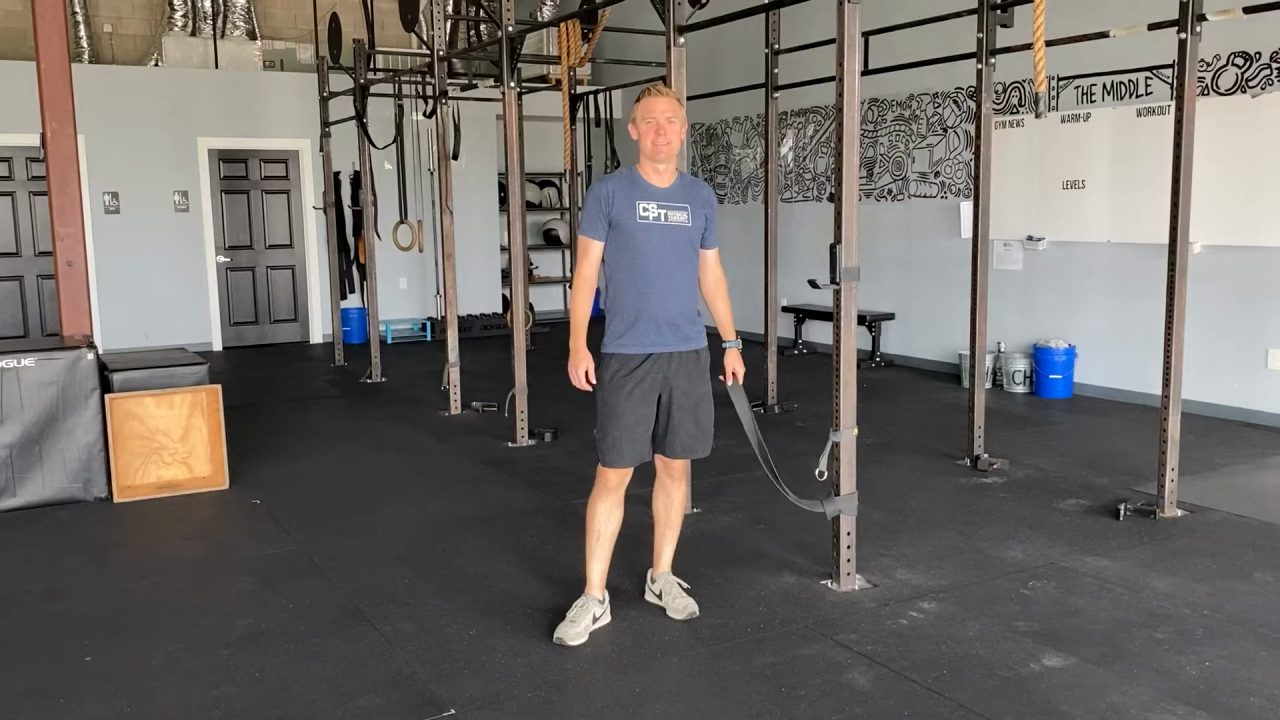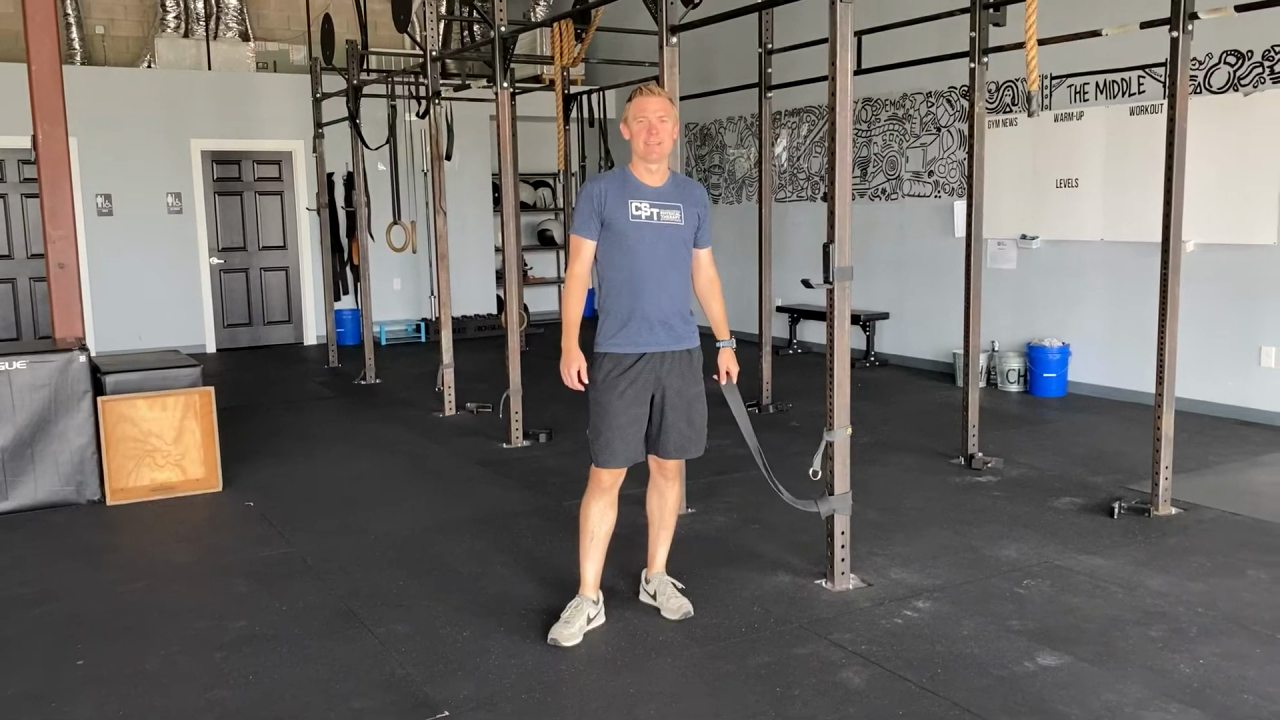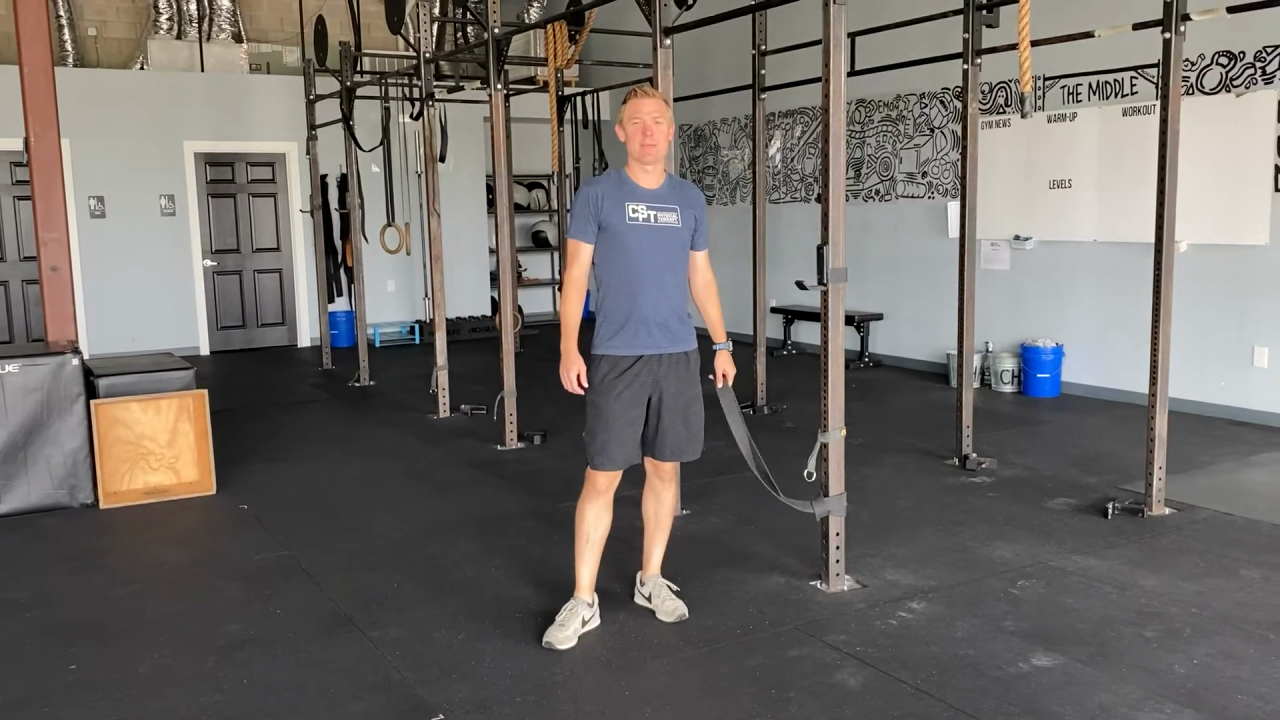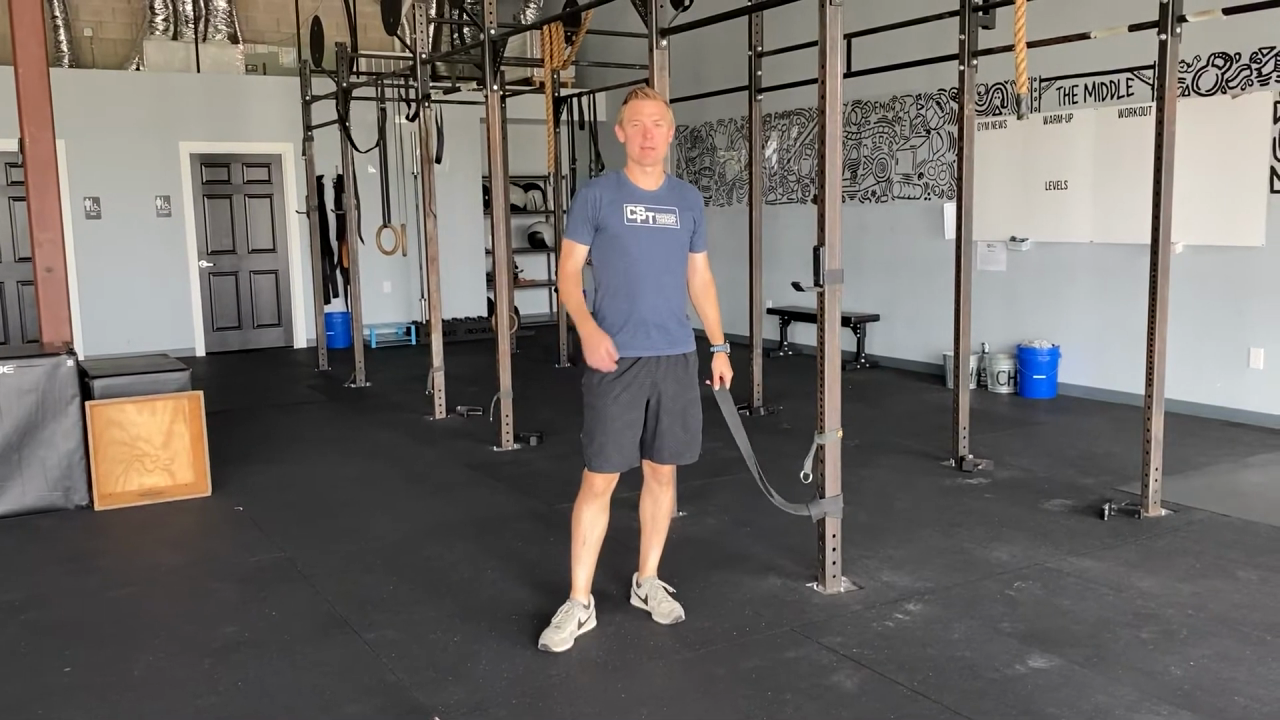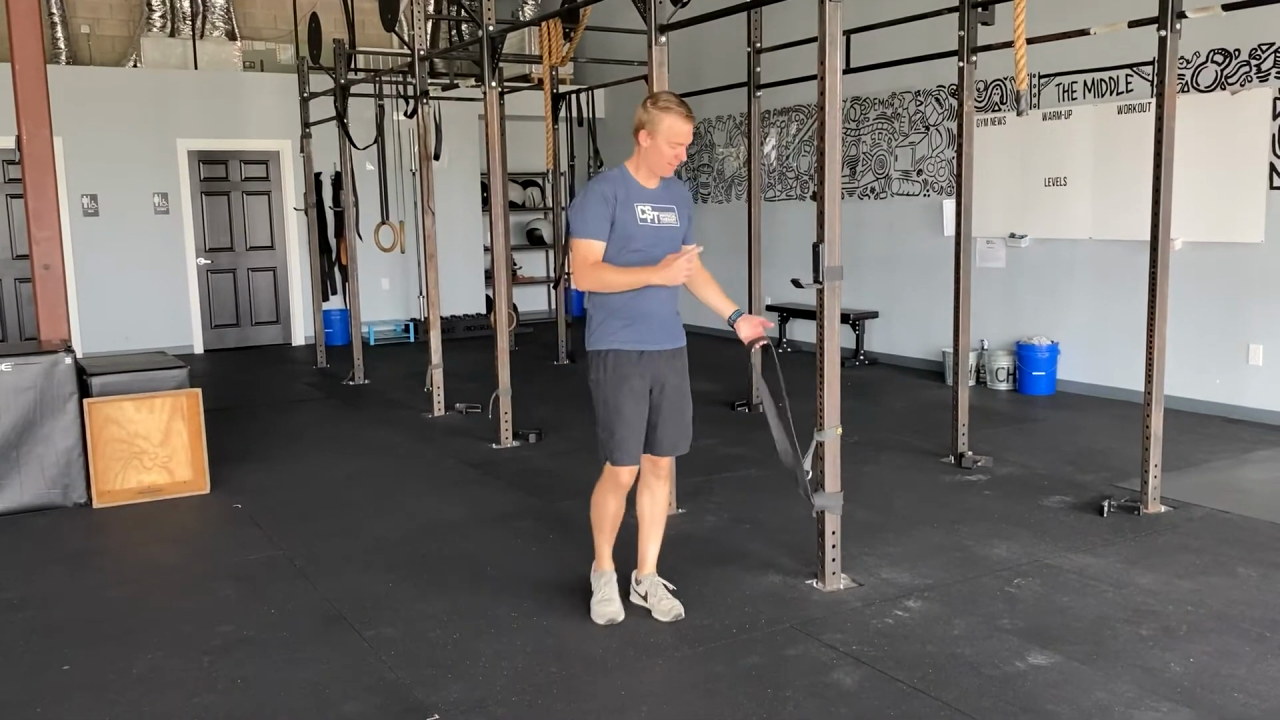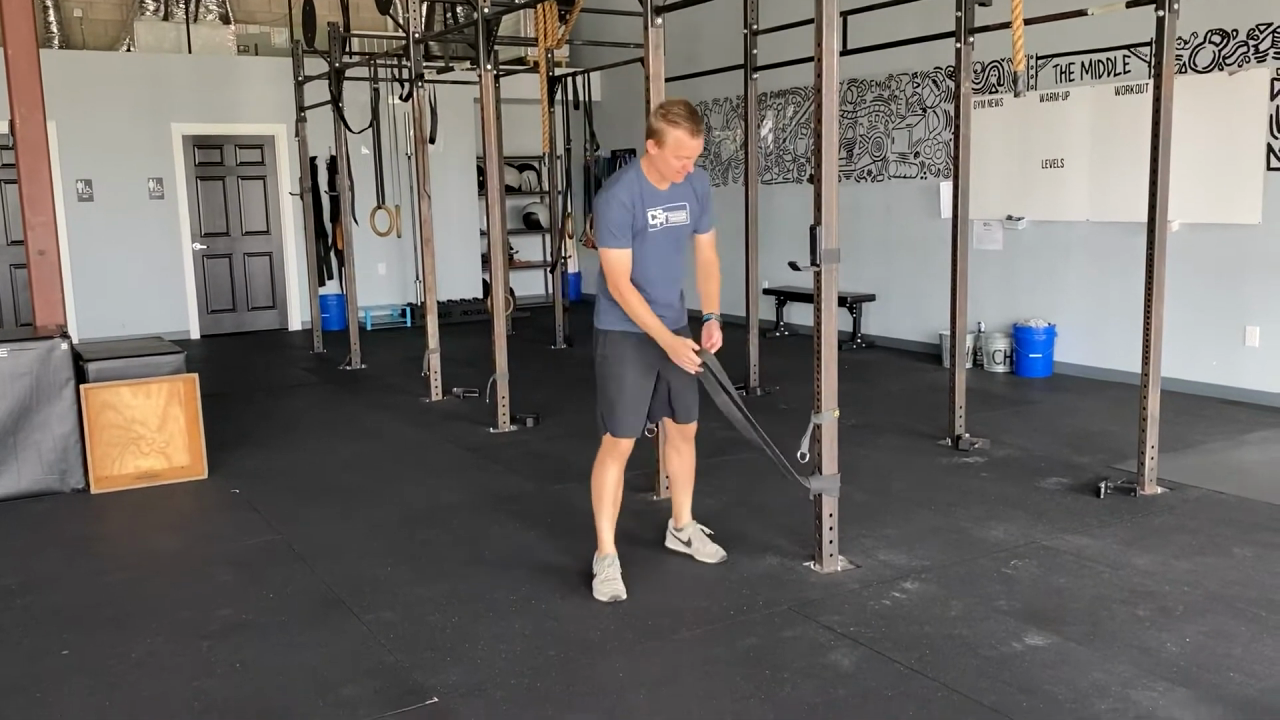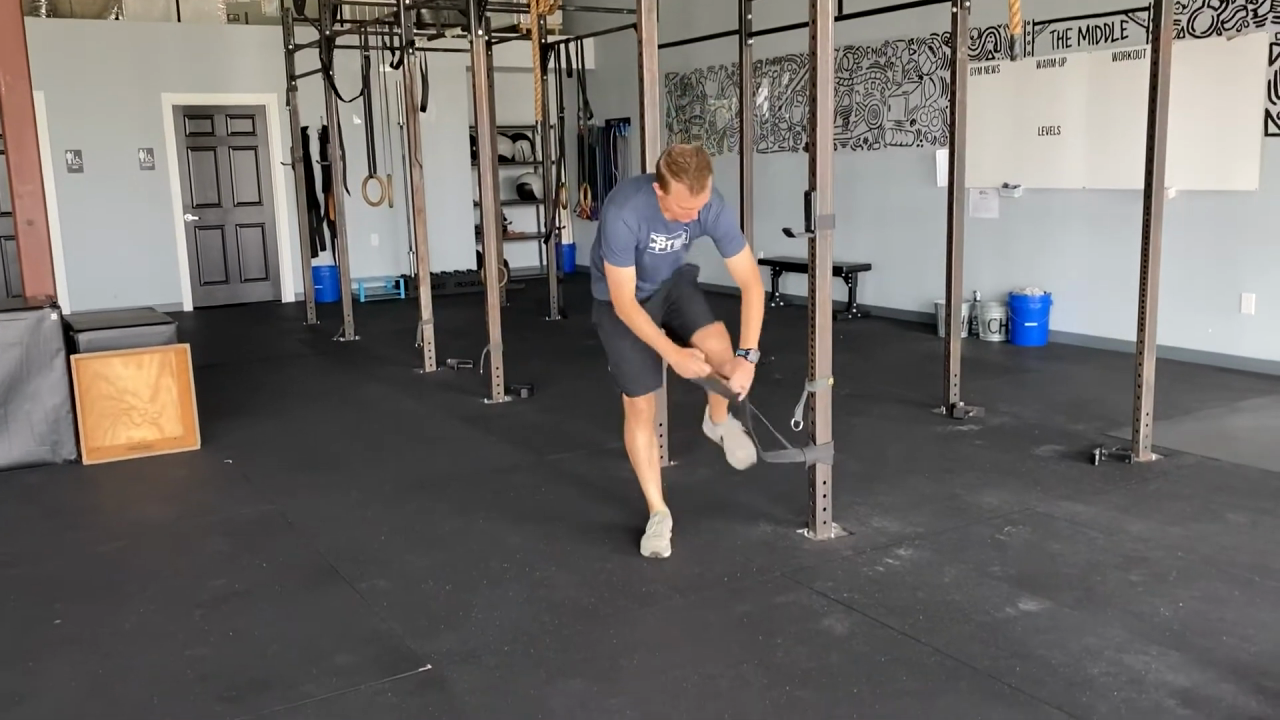
dt=0.7s
person 1, frame 1
left shoulder: (701, 197)
right shoulder: (608, 192)
right elbow: (586, 272)
left wrist: (731, 343)
right wrist: (578, 346)
left hip: (688, 353)
right hip: (626, 356)
left knee: (674, 467)
right knee: (613, 474)
left ankle: (662, 577)
right ankle: (594, 597)
person 1, frame 2
left shoulder: (693, 196)
right shoulder: (600, 191)
right elbow: (578, 271)
left wrist: (725, 342)
right wrist: (569, 345)
left hip: (681, 353)
right hip: (619, 355)
left knee: (668, 467)
right knee: (606, 475)
left ankle: (656, 577)
right ankle: (588, 598)
person 1, frame 3
left shoulder: (689, 198)
right shoulder: (597, 194)
right elbow: (575, 275)
left wrist: (722, 344)
right wrist: (569, 349)
left hip: (678, 355)
right hip: (616, 357)
left knee: (664, 469)
right knee: (602, 477)
left ankle: (651, 579)
right ankle: (583, 600)
person 1, frame 4
left shoulder: (689, 199)
right shoulder: (595, 195)
left elbow: (700, 278)
right elbow: (569, 271)
left wrist: (719, 346)
right wrist: (587, 328)
left hip: (677, 357)
right hip: (617, 360)
left knee: (662, 472)
right knee: (600, 478)
left ankle: (648, 581)
right ankle: (579, 602)
person 1, frame 5
left shoulder: (679, 196)
right shoulder: (602, 193)
right elbow: (583, 273)
left wrist: (736, 315)
right wrist: (655, 273)
left hip: (670, 350)
right hip: (615, 352)
left knee: (660, 465)
right knee: (621, 470)
left ankle: (647, 576)
right ankle: (603, 571)
person 1, frame 6
left shoulder: (697, 185)
right shoulder: (618, 196)
left elbow: (705, 253)
right elbow: (619, 284)
left wrist: (711, 316)
right wrist: (667, 341)
left hip: (676, 326)
right hip: (625, 331)
left knee: (683, 430)
right knee: (620, 442)
left ankle: (682, 526)
right ankle: (606, 555)
person 1, frame 7
left shoulder: (711, 206)
right shoulder: (623, 212)
left elbow: (751, 283)
right elbow: (624, 300)
left wrist: (747, 354)
right wrist: (674, 354)
left hip: (672, 281)
right hip: (620, 299)
left knee: (718, 348)
right knee: (640, 403)
left ankle: (719, 420)
right ankle: (658, 513)
